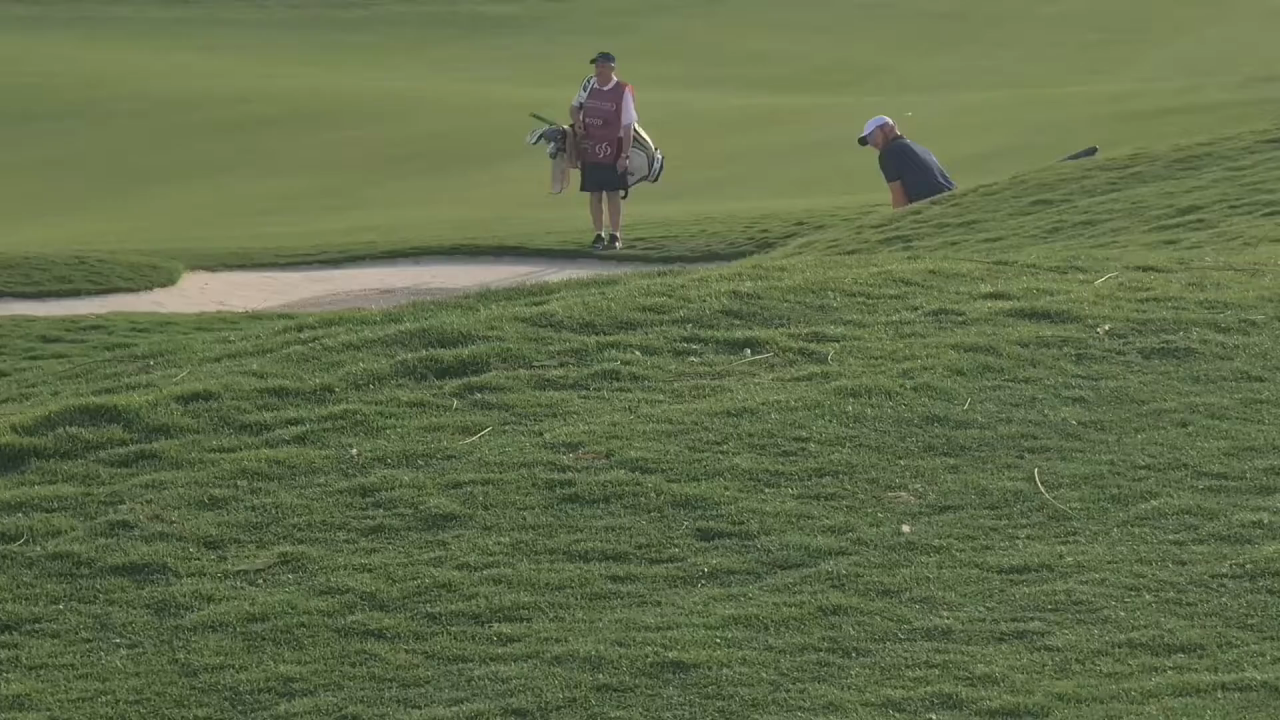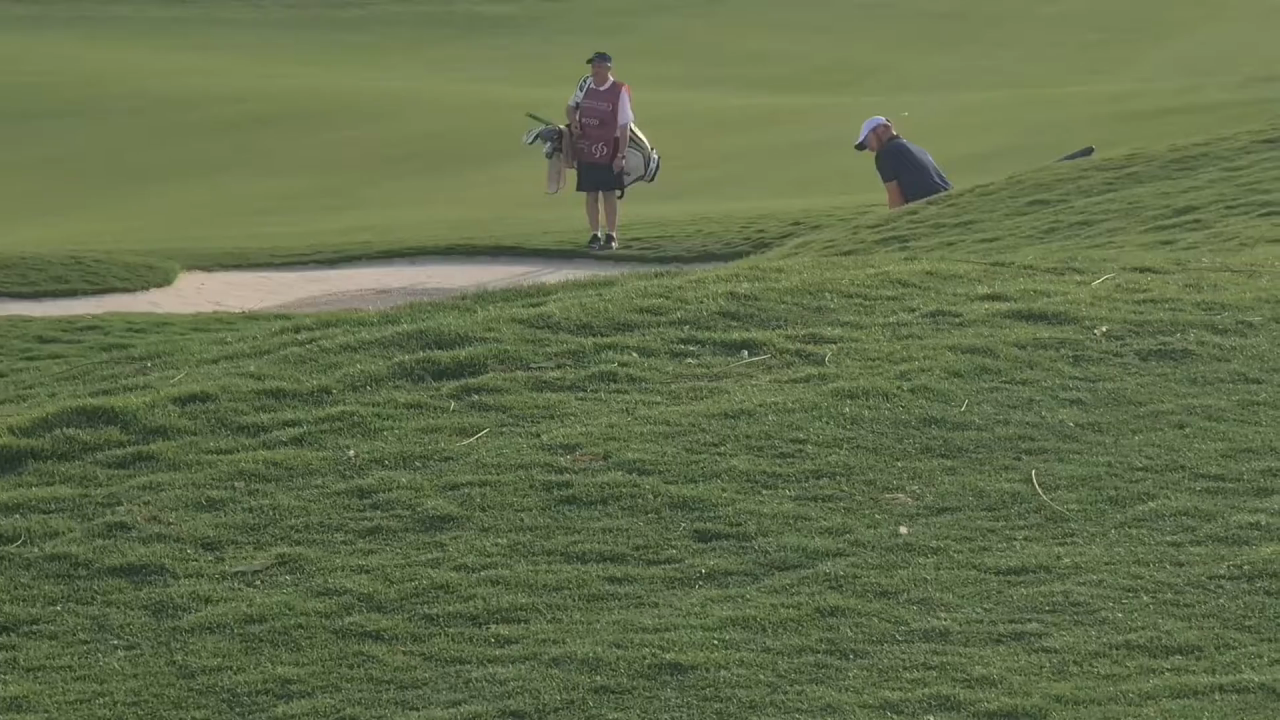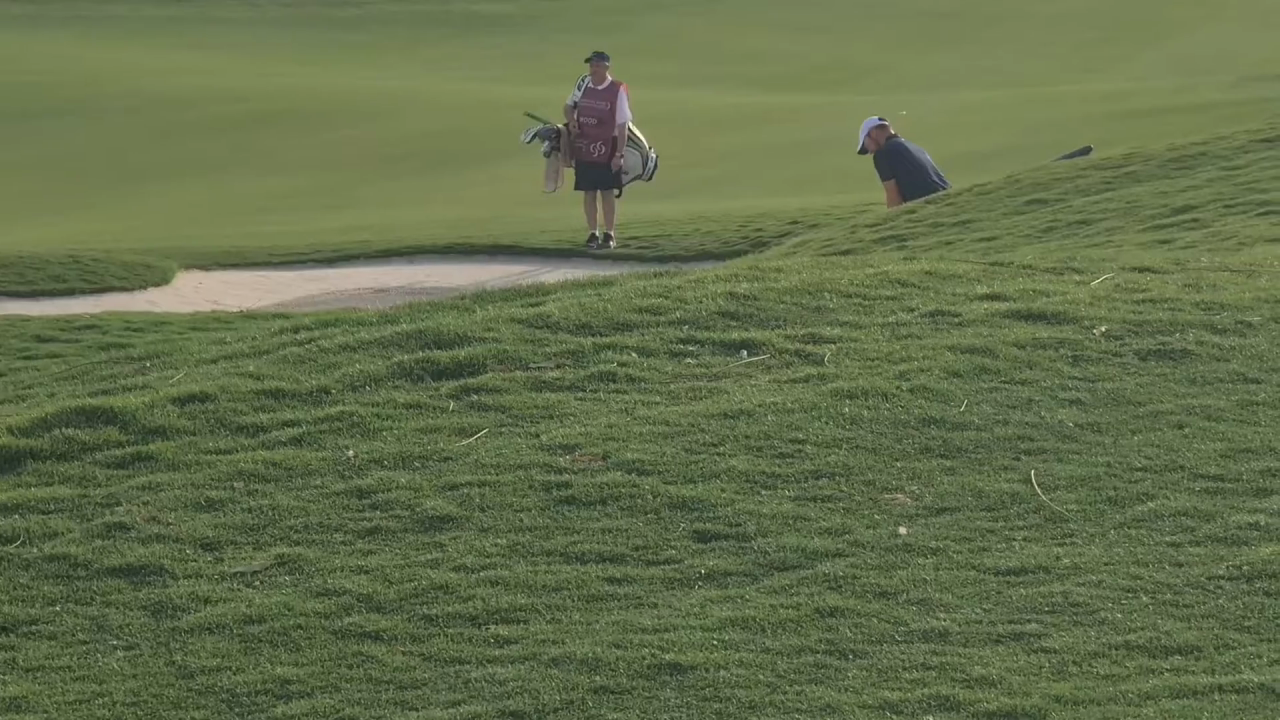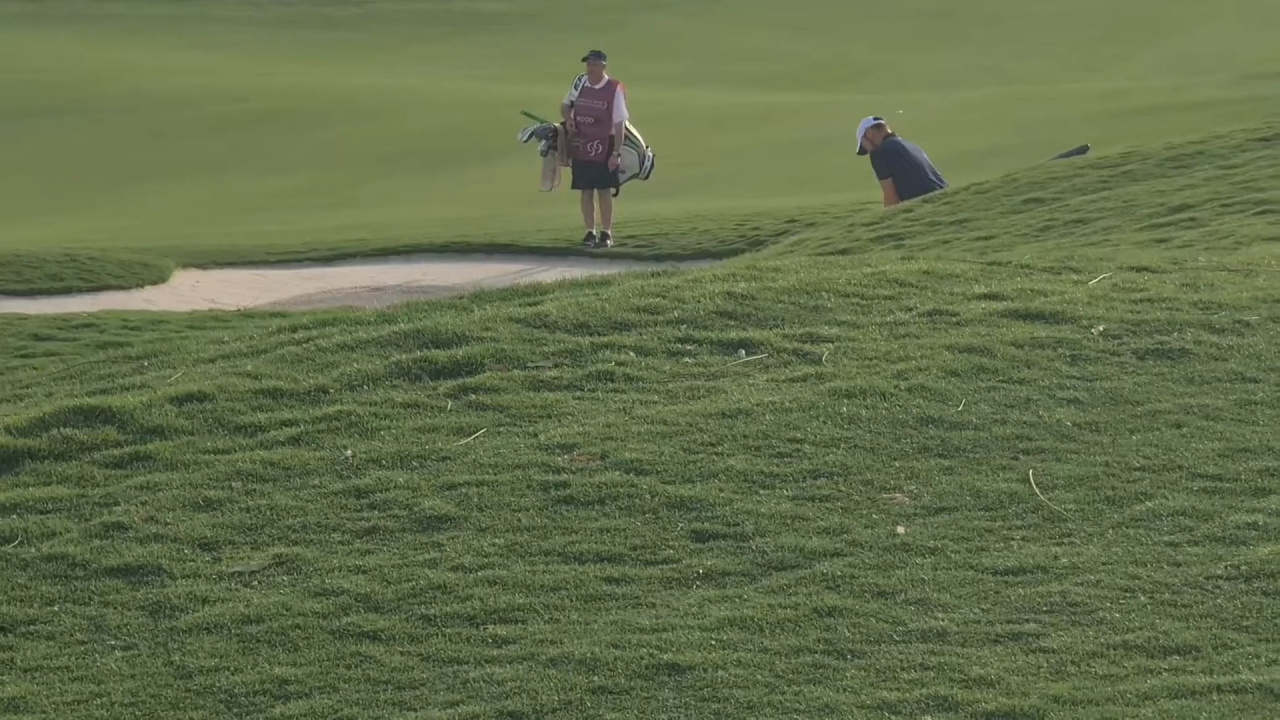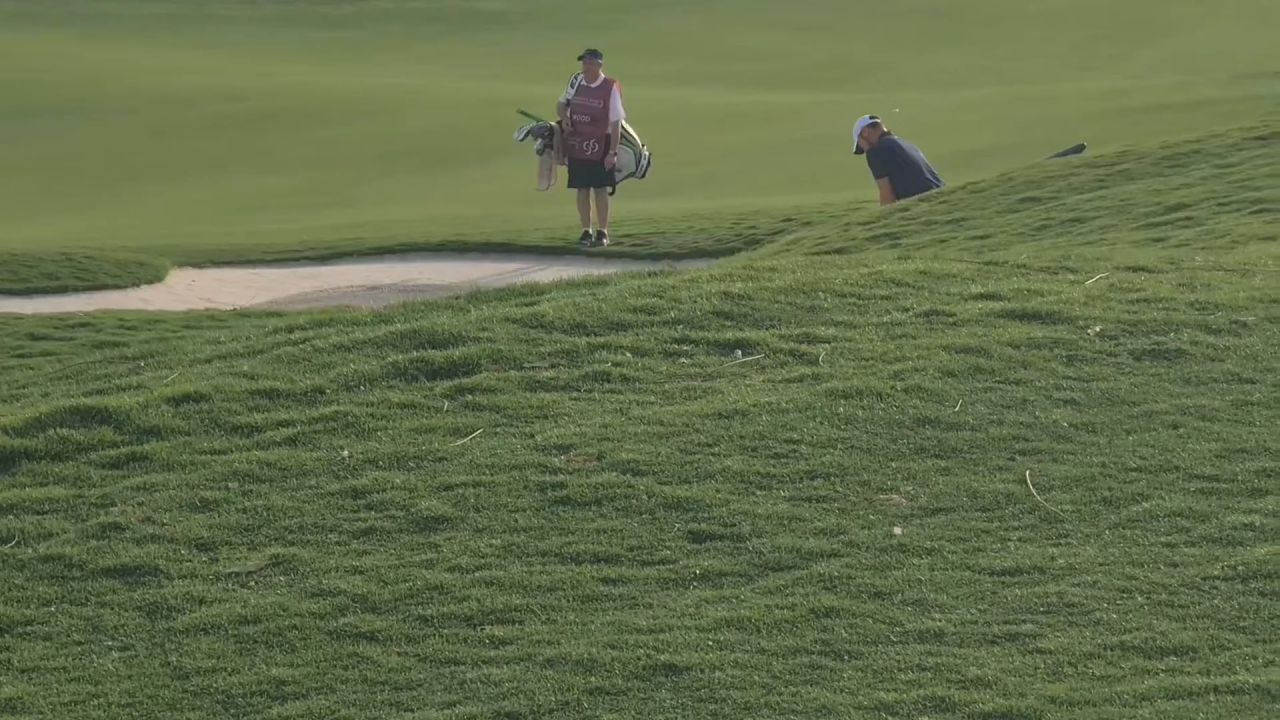
dt=0.1s
person 1, frame 1
left shoulder: (623, 90)
right shoulder: (588, 84)
left elbow: (628, 125)
right elbow: (575, 107)
left wrist: (624, 155)
right wrist: (577, 121)
left hip: (612, 149)
right hip: (589, 148)
left knee: (613, 193)
right knee: (594, 193)
left ankle: (615, 236)
right ankle: (599, 234)
person 1, frame 2
left shoulder: (619, 90)
right shoulder: (585, 84)
left elbow: (624, 125)
right elbow: (571, 107)
left wrist: (621, 155)
right wrist: (573, 121)
left hip: (608, 149)
right hip: (585, 148)
left knee: (609, 193)
right knee: (591, 193)
left ankle: (611, 236)
right ankle: (595, 234)
person 1, frame 3
left shoulder: (618, 89)
right shoulder: (583, 83)
left elbow: (622, 124)
right elbow: (569, 106)
left wrist: (619, 154)
right wrist: (571, 120)
left hip: (606, 148)
right hip: (583, 147)
left knee: (607, 192)
right knee: (589, 192)
left ankle: (609, 235)
right ankle: (593, 233)
person 1, frame 4
left shoulder: (614, 88)
right shoulder: (580, 82)
left elbow: (619, 123)
right elbow: (566, 105)
left wrist: (616, 153)
right wrist: (568, 119)
left hip: (603, 147)
right hip: (580, 146)
left knee: (604, 191)
right knee: (586, 191)
left ankle: (606, 233)
right ankle: (590, 232)
person 1, frame 5
left shoulder: (611, 87)
right shoulder: (576, 80)
left elbow: (616, 122)
right elbow: (562, 103)
left wrist: (613, 152)
right wrist: (564, 117)
left hip: (599, 146)
right hip: (576, 145)
left knee: (600, 190)
right knee: (582, 190)
left ankle: (603, 232)
right ankle: (586, 231)
